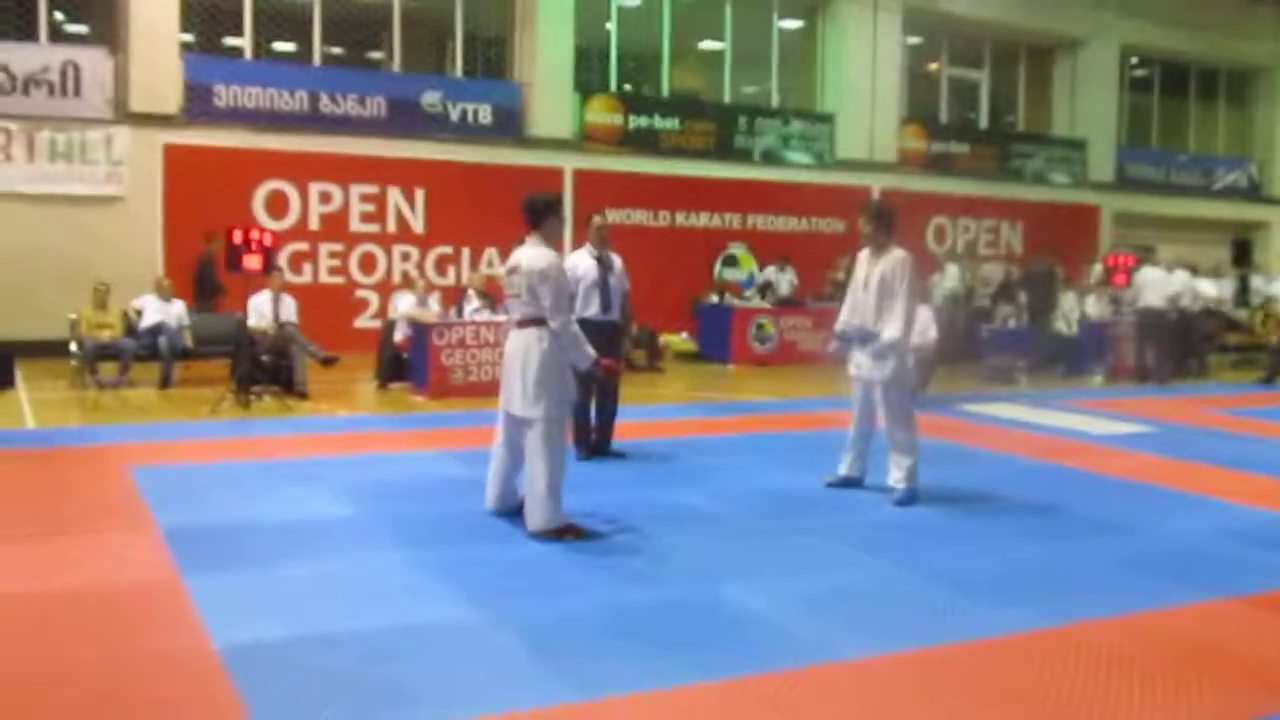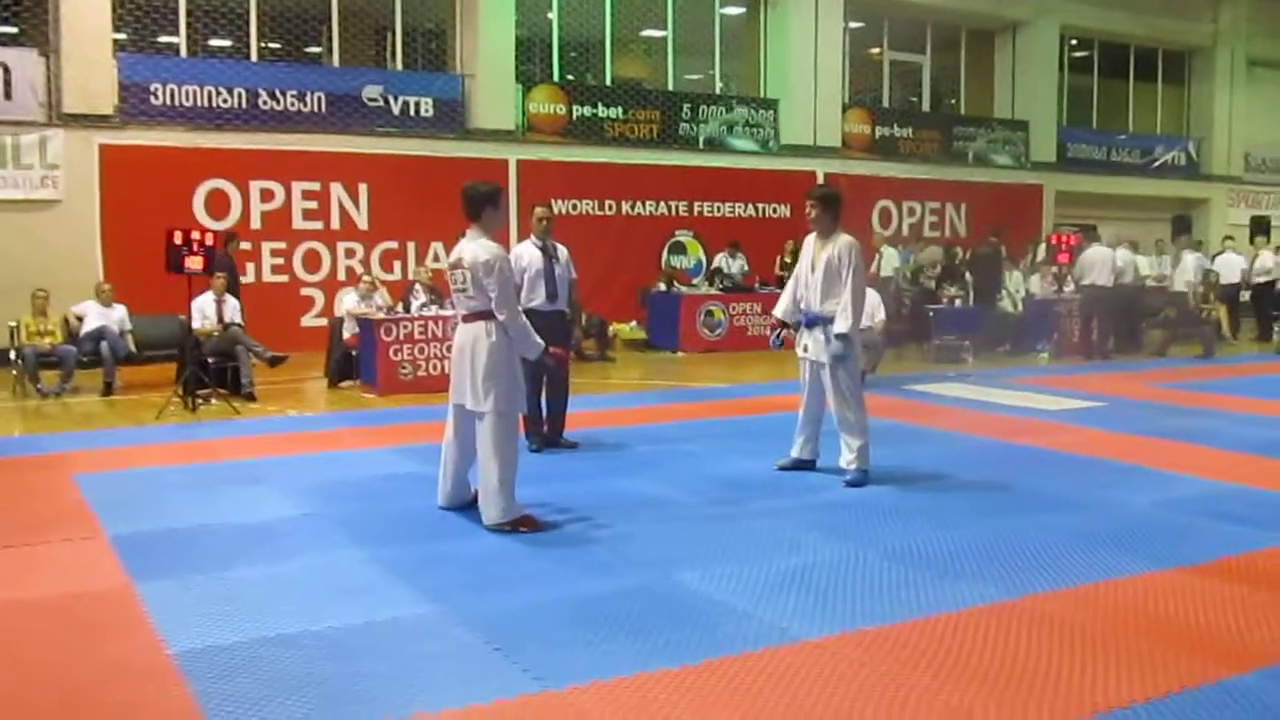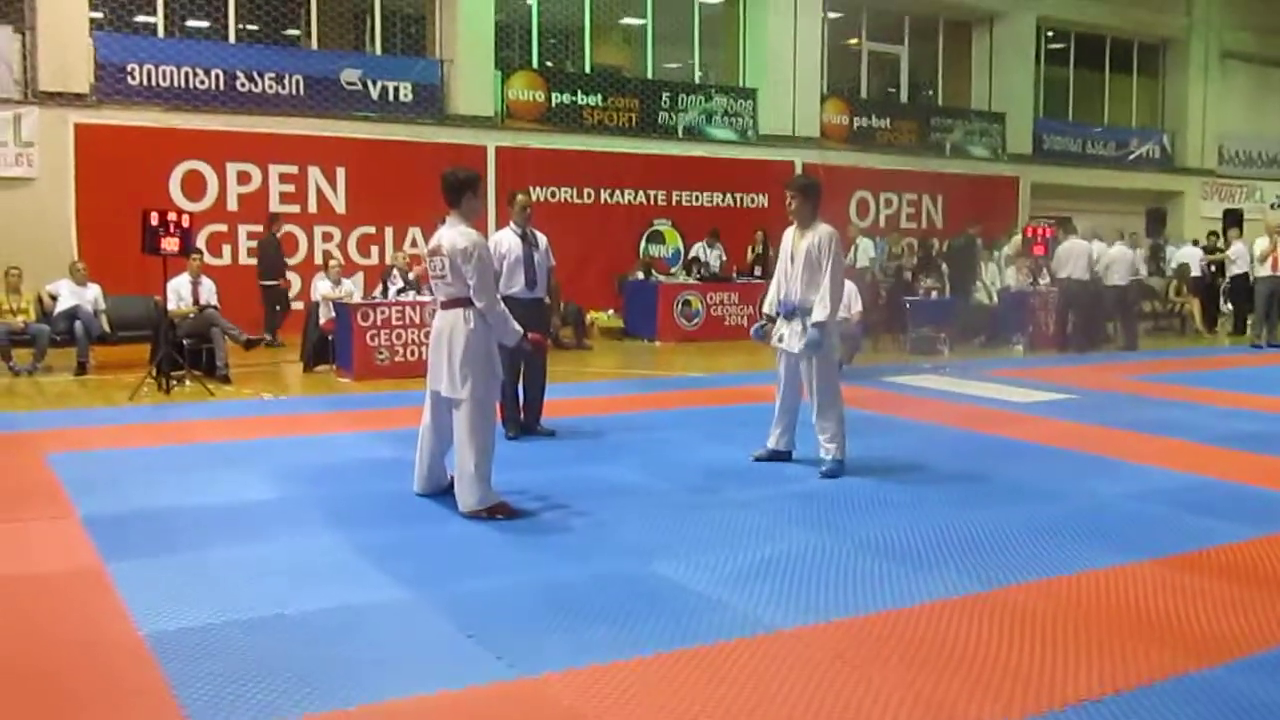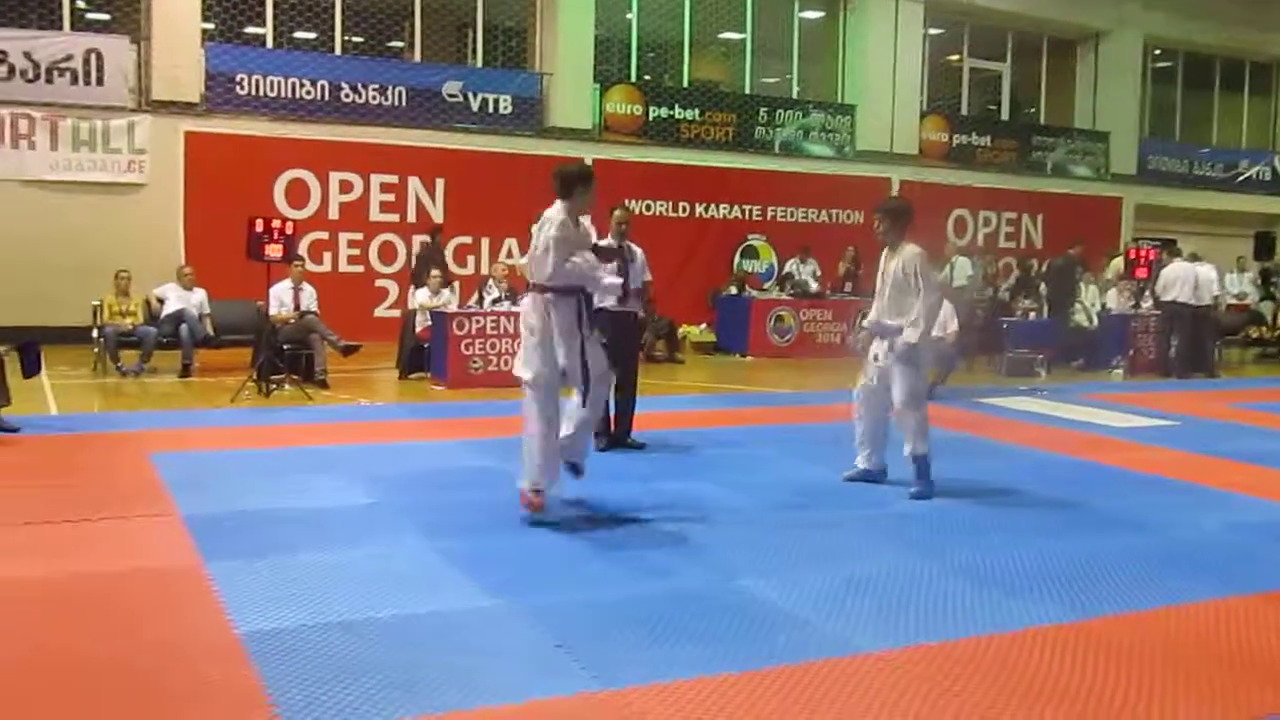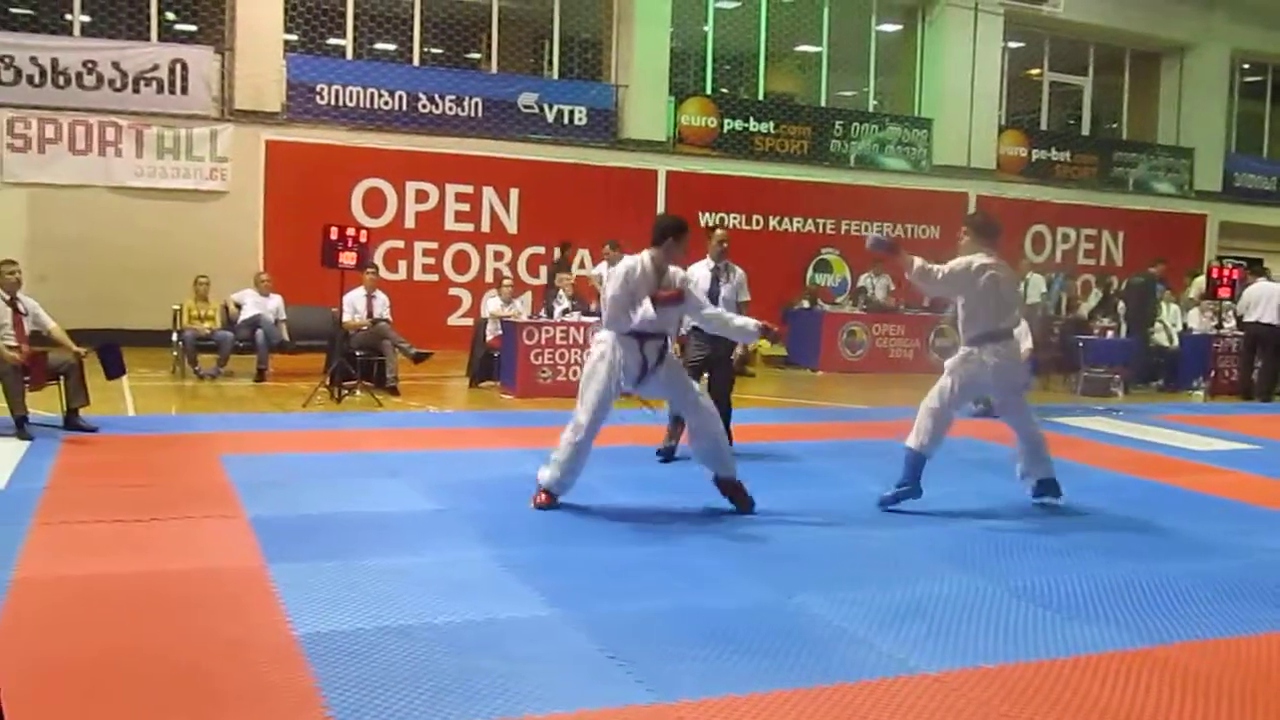
dt=0.7s
person 1, frame 1
left shoulder: (516, 258)
right shoulder: (548, 261)
right elbow: (561, 320)
right wrist: (591, 360)
left hip: (518, 344)
right hip: (543, 349)
left knee: (514, 424)
right knee: (545, 432)
left ankle: (501, 496)
right ankle: (545, 517)
person 1, frame 2
left shoulder: (457, 252)
right shoulder: (492, 253)
right elbow: (508, 311)
right wrist: (540, 350)
left hip: (466, 337)
right hip: (491, 341)
left knee: (463, 419)
right knee: (496, 425)
left ankle: (454, 491)
right ankle: (500, 511)
person 1, frame 3
left shoulder: (437, 238)
right shoulder: (471, 241)
right elbow: (486, 299)
right wrist: (518, 336)
left hip: (444, 324)
right hip: (469, 329)
left knee: (440, 407)
right knee: (474, 412)
left ankle: (430, 478)
right ankle: (476, 498)
person 1, frame 4
left shoulder: (578, 226)
right shoulder: (555, 220)
left elbow: (583, 273)
right elbow: (552, 269)
left wrist: (619, 285)
right wrist: (595, 262)
left hip: (573, 313)
right hip: (549, 312)
left knee: (598, 381)
right knee: (543, 400)
left ankle: (570, 450)
right ankle: (534, 484)
person 1, frame 5
left shoulder: (677, 279)
right shoulder: (628, 270)
left elbow: (708, 315)
right elbow: (612, 318)
left wrist: (755, 328)
right wrist: (653, 304)
left hip: (655, 354)
right hip: (618, 351)
left knee: (701, 411)
right knee: (588, 419)
left ankle: (726, 477)
right ankle: (551, 484)
person 2, frame 1
left shoulder: (900, 260)
right shoulder: (862, 257)
left elbow: (904, 307)
left wrist: (889, 342)
right wrist: (842, 334)
left hip: (886, 350)
right hip: (861, 347)
left knee: (896, 418)
right knee: (860, 414)
left ankle: (904, 482)
right ankle: (851, 470)
person 2, frame 2
left shoulder: (847, 245)
right shoulder: (809, 242)
left elbow: (853, 294)
right elbow: (797, 283)
left wrist: (843, 336)
right wrist: (781, 319)
left hip: (834, 334)
right hip: (810, 332)
left knee: (846, 401)
right knee: (810, 398)
left ankle: (856, 464)
right ankle: (804, 454)
person 2, frame 3
left shoulder: (827, 235)
right shoulder: (788, 234)
left elbow: (832, 284)
left wrist: (820, 324)
right wrist: (768, 316)
left hip: (812, 324)
right hip: (788, 323)
left knee: (823, 391)
right knee: (786, 388)
left ankle: (833, 454)
right ankle: (780, 445)
person 2, frame 4
left shoulder: (914, 256)
right shoulder: (887, 254)
left elbow: (930, 300)
left wrist: (912, 341)
right wrist: (869, 328)
left hip: (904, 344)
right hip: (882, 343)
left knee: (907, 404)
right knee: (867, 400)
left ankle: (922, 475)
right ankle: (871, 464)
person 2, frame 5
left shoulder: (969, 267)
right shoulder: (1008, 272)
left elbow: (933, 278)
right elbow: (1014, 313)
left wrist: (899, 254)
left hip: (979, 356)
right hip: (1006, 353)
left knee: (934, 410)
right knee: (1021, 419)
left ankle: (909, 482)
right ankle: (1045, 480)
person 3, frame 1
left shoulder: (616, 262)
right shoulder: (575, 260)
left elbow: (624, 299)
right elbow: (567, 299)
left wrist: (625, 333)
left hip: (611, 329)
right hip: (586, 328)
left knee: (609, 388)
right knee: (582, 388)
left ankle: (602, 442)
right ankle: (583, 443)
person 3, frame 2
left shoulder: (562, 251)
right shoulder: (520, 252)
left elbow: (571, 289)
right elbow: (513, 290)
left wrist: (574, 323)
left hip: (558, 319)
right hip: (532, 319)
left knee: (559, 379)
right knee: (532, 380)
left ankle: (555, 433)
right ankle: (535, 435)
person 3, frame 3
left shoulder: (541, 239)
right shoulder: (499, 239)
left elbow: (550, 277)
right elbow: (492, 278)
left wrist: (555, 310)
left hip: (537, 306)
right hip: (511, 306)
left knee: (537, 367)
right knee: (509, 368)
left ankle: (532, 420)
right ankle: (511, 422)
person 3, frame 4
left shoulder: (637, 253)
right shoulder: (599, 251)
left elbow: (645, 290)
left hip: (631, 320)
right hip: (605, 318)
left knee: (628, 380)
left ankle: (622, 433)
right ankle: (602, 434)
person 3, frame 5
left shoulder: (737, 274)
right shoulder: (694, 271)
left elbow: (743, 311)
left wrist: (741, 343)
left hip: (725, 339)
right hip: (698, 337)
left knee: (721, 393)
right ankle: (671, 441)
